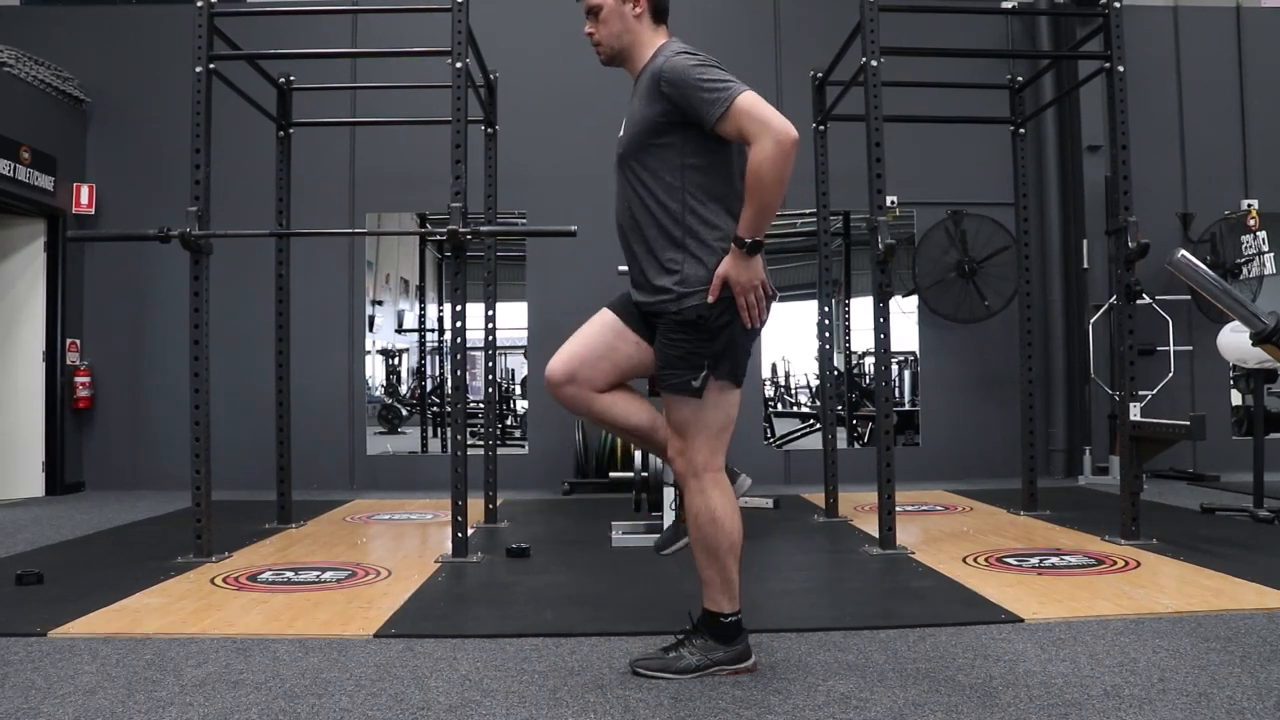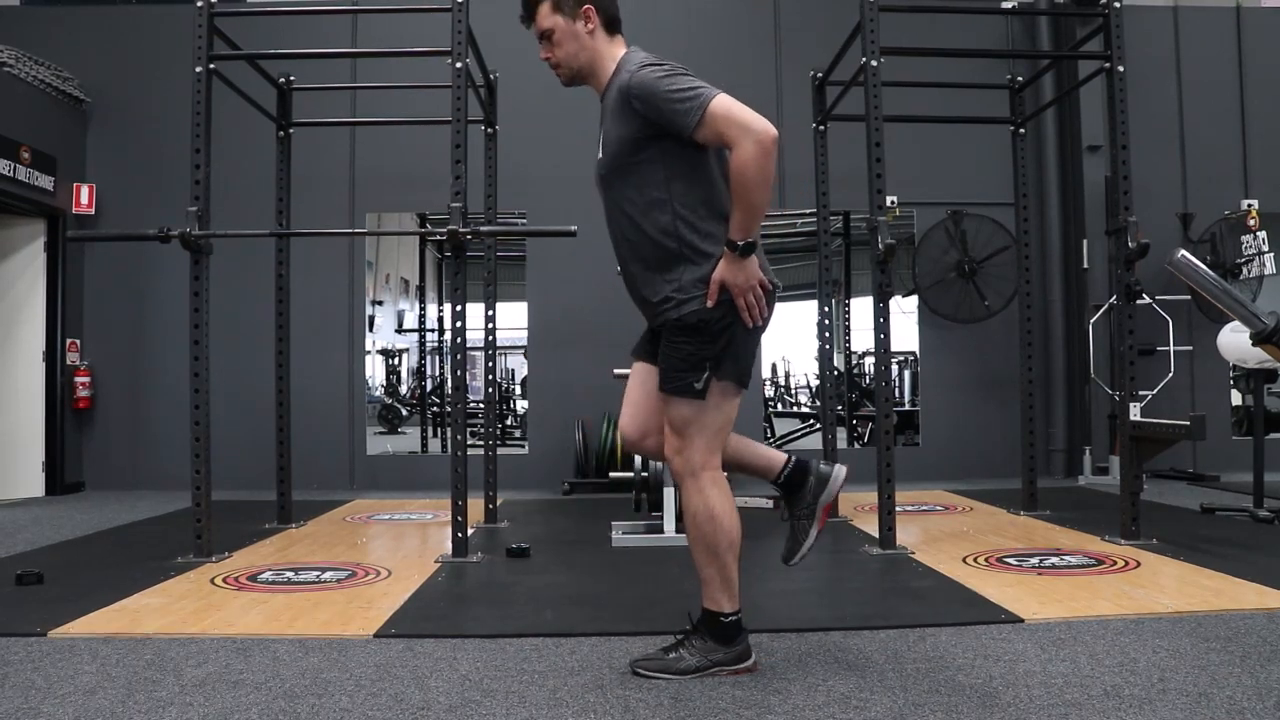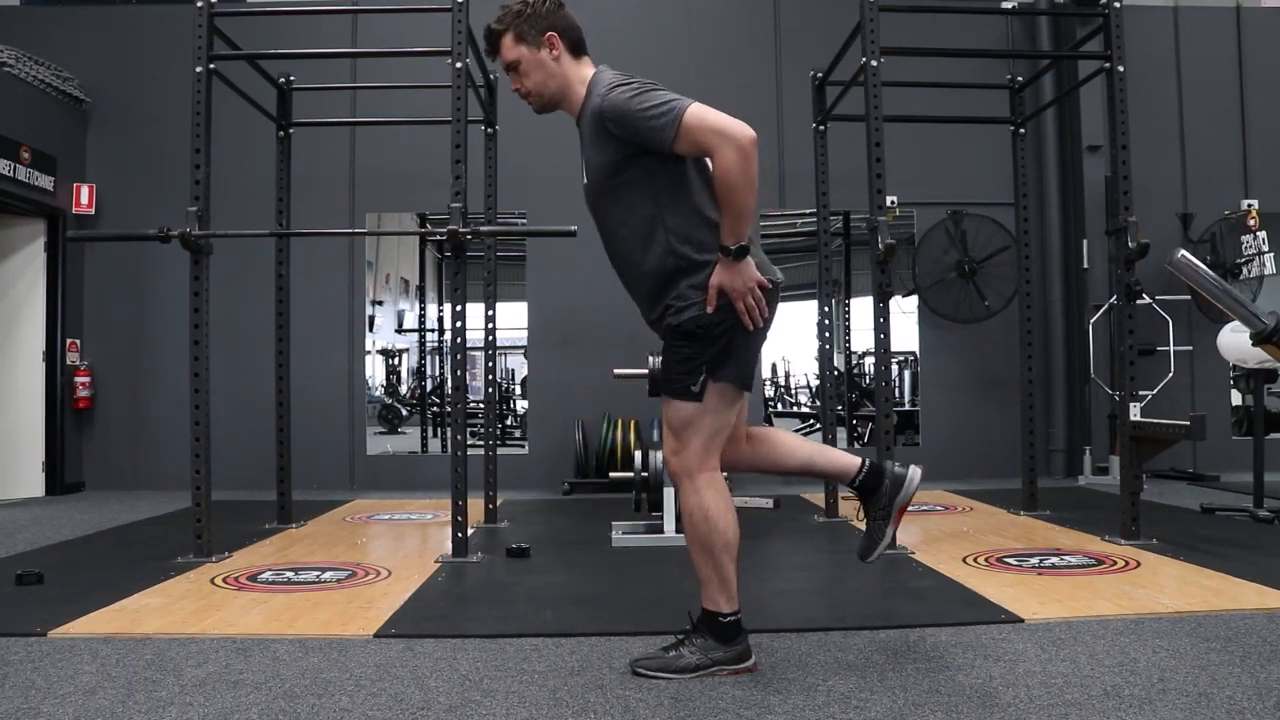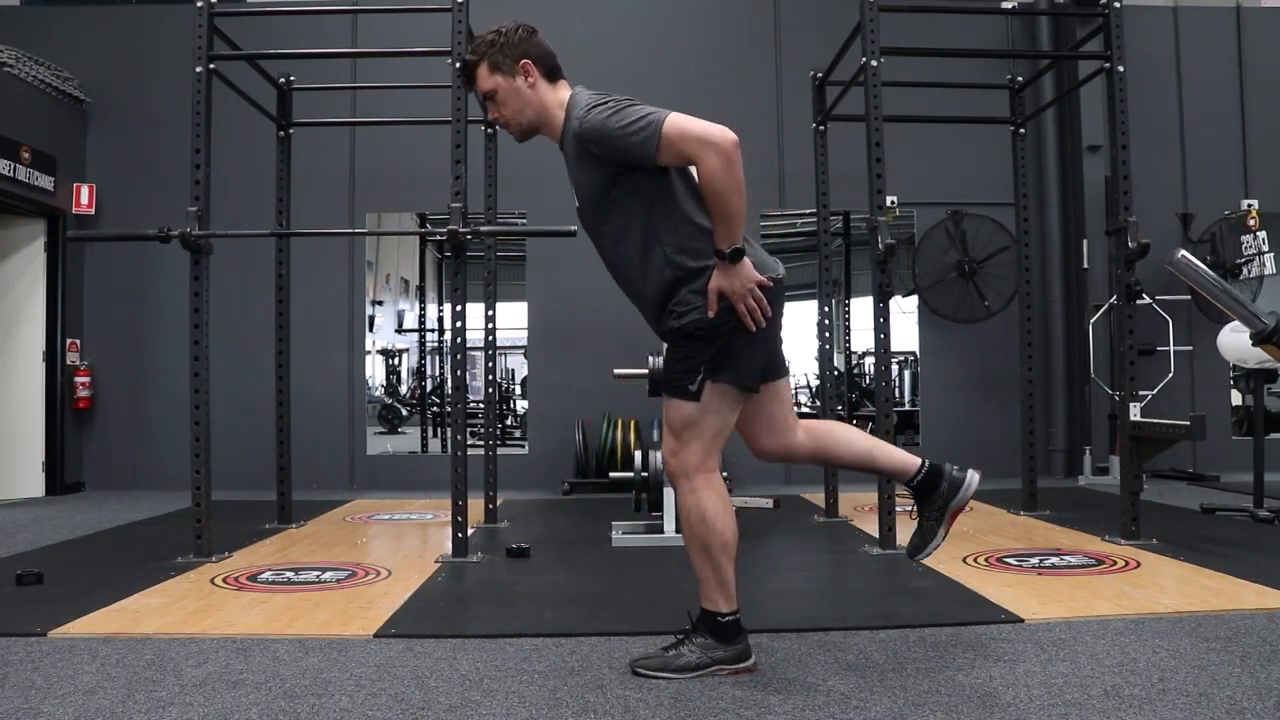
dt=0.4s
person 1, frame 1
left shoulder: (676, 69)
right shoulder: (653, 84)
left elbow: (777, 137)
left wrist: (744, 250)
left hip: (705, 293)
right hip: (665, 291)
left knee: (696, 463)
right knee: (569, 377)
left ankle: (724, 636)
right ankle: (708, 474)
person 1, frame 2
left shoulder: (643, 80)
right shoulder: (618, 97)
left elbow: (755, 136)
left wrist: (740, 251)
left hip: (711, 294)
right hip: (682, 297)
left knee: (692, 459)
right knee: (641, 436)
left ankle: (723, 636)
right ankle: (795, 476)
person 1, frame 3
left shoulder: (614, 101)
right shoulder: (596, 115)
left elbow: (735, 140)
right elbow: (700, 165)
left wrist: (735, 255)
left hip: (714, 298)
right hip: (701, 299)
left knee: (689, 461)
right knee: (721, 446)
left ankle: (722, 635)
right ankle: (873, 478)
person 1, frame 4
left shoulder: (594, 120)
right shoulder: (584, 134)
left elbow: (716, 144)
right elbow: (686, 169)
left wrist: (730, 257)
left hip: (717, 299)
right hip: (718, 300)
left knee: (689, 463)
right knee: (779, 439)
left ankle: (722, 635)
right ankle: (933, 479)
